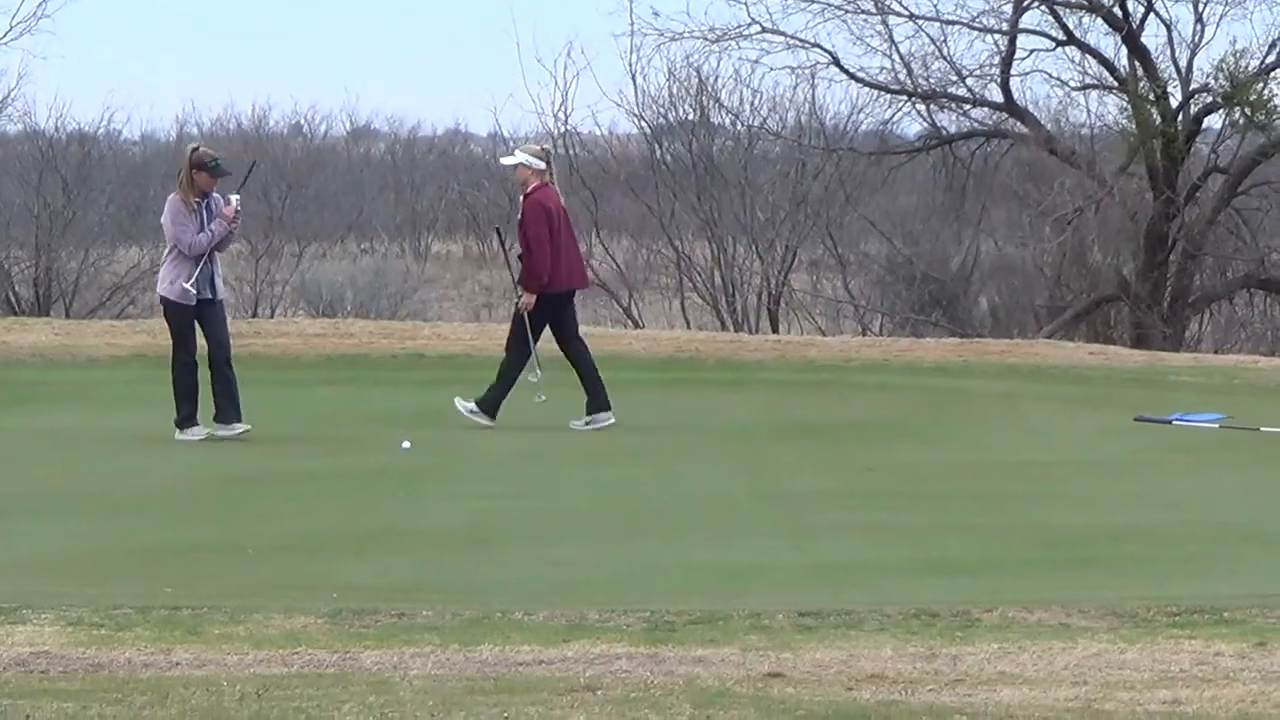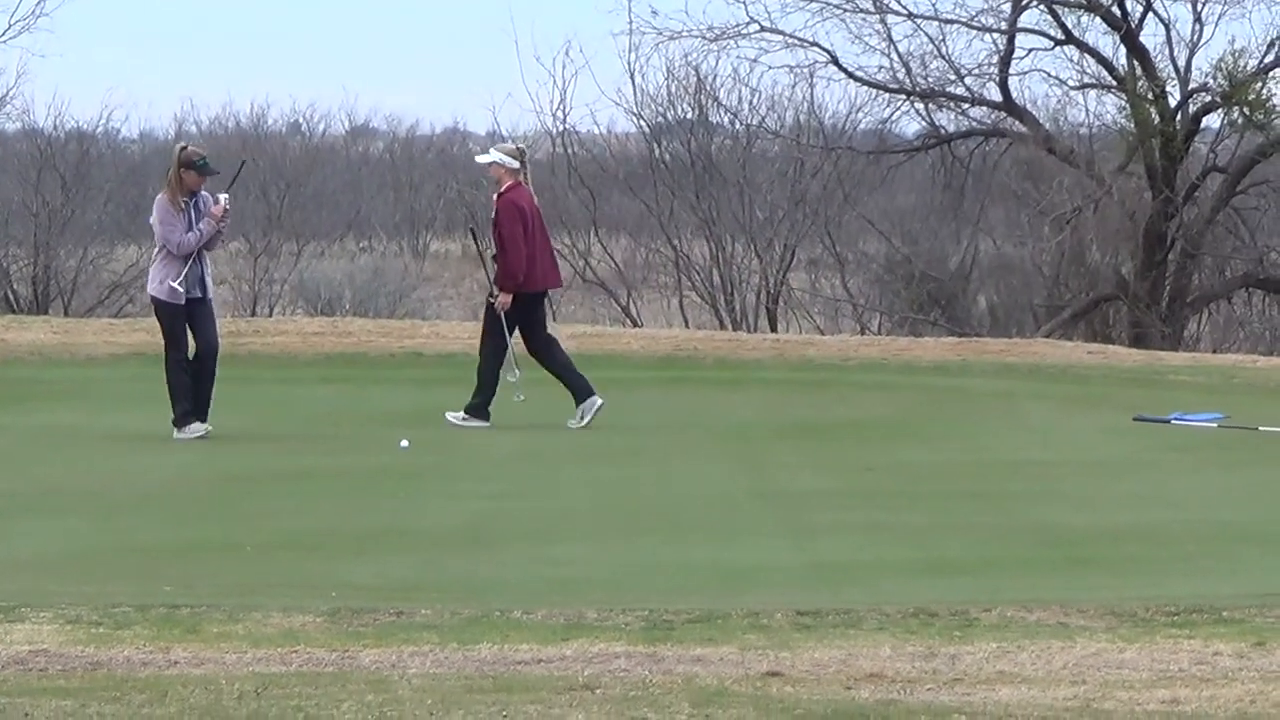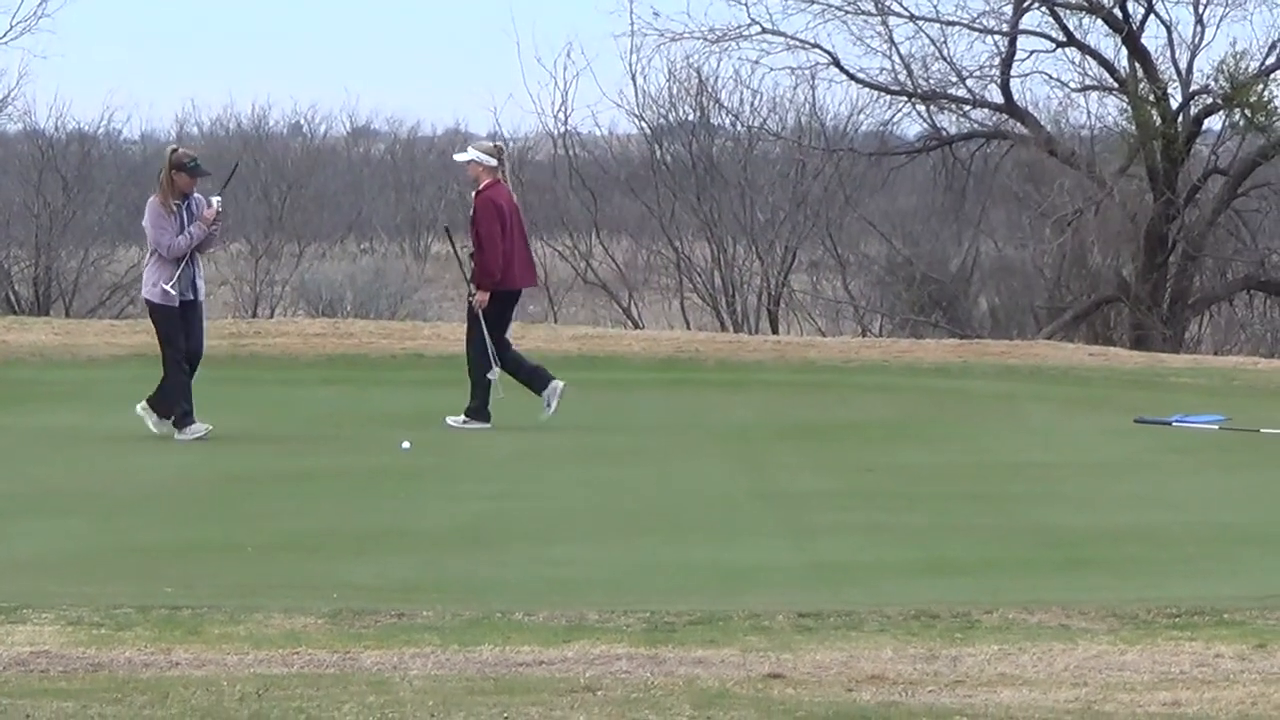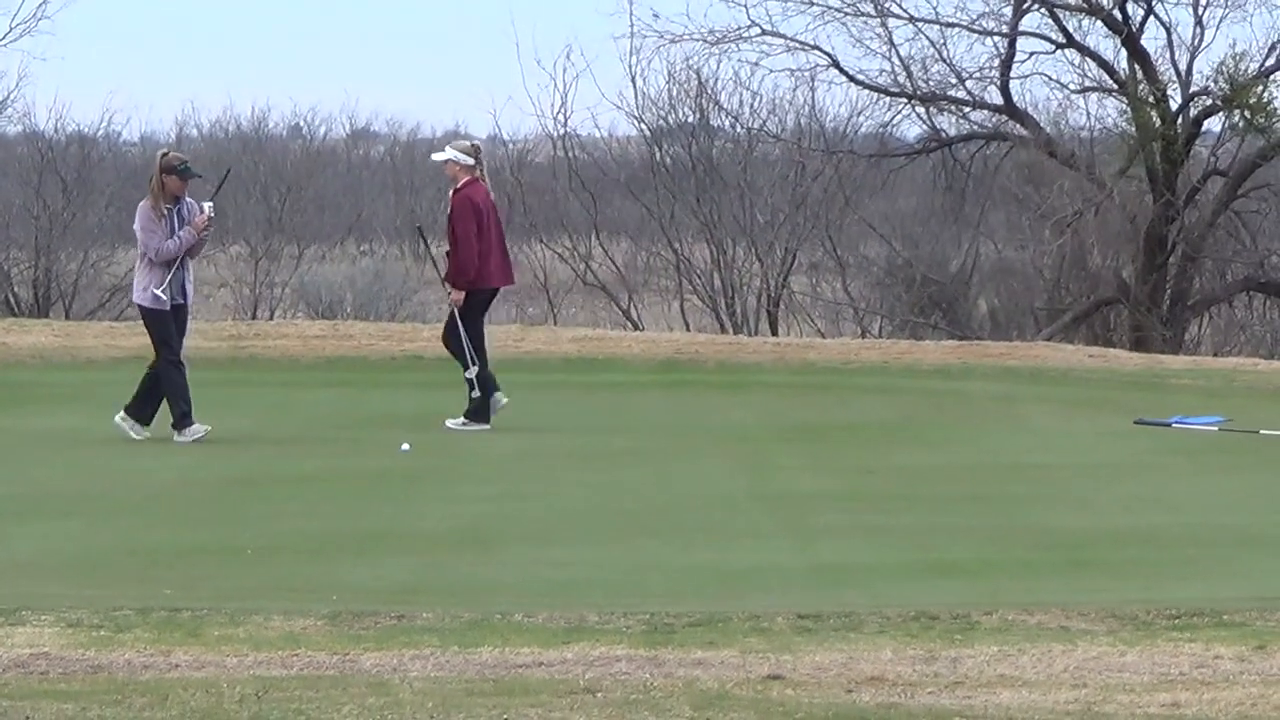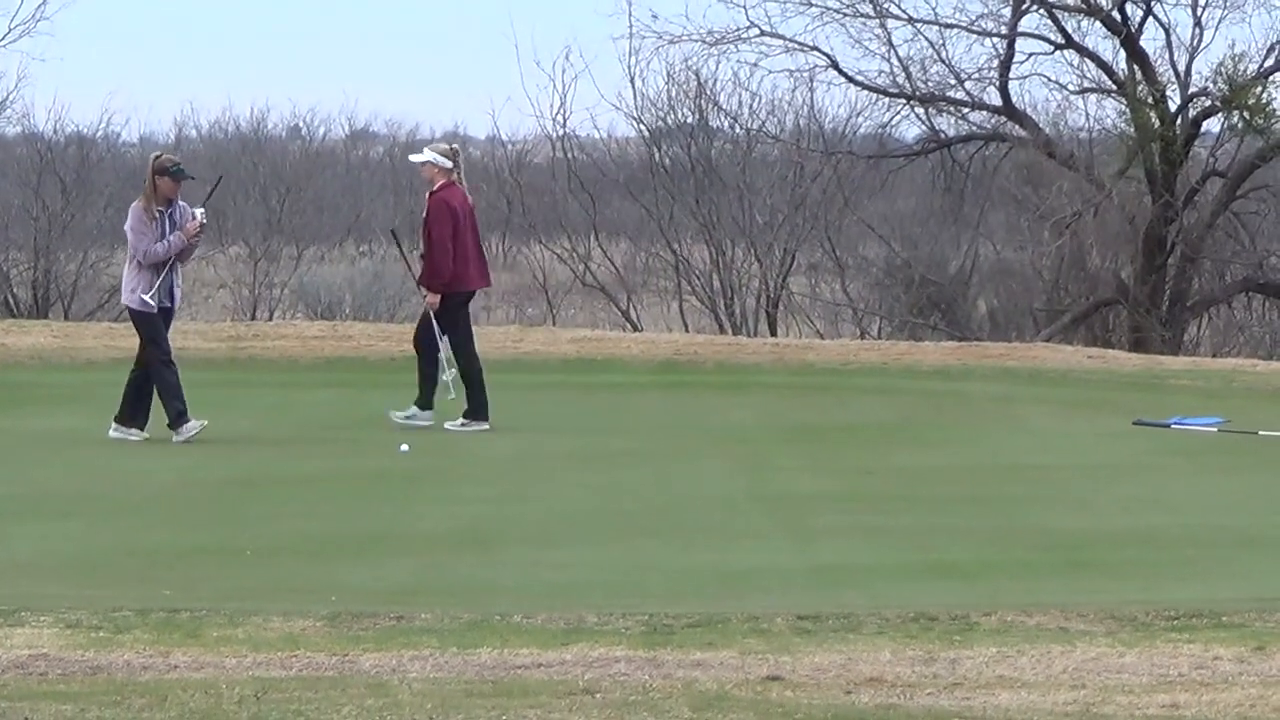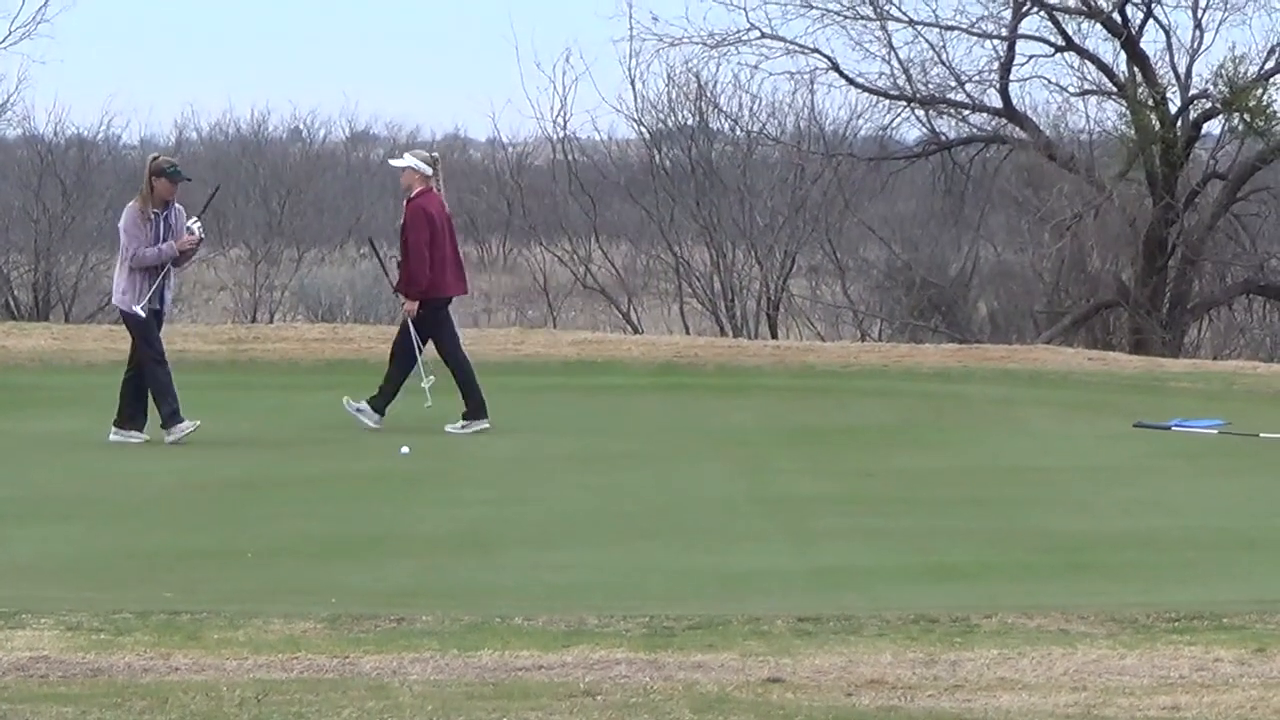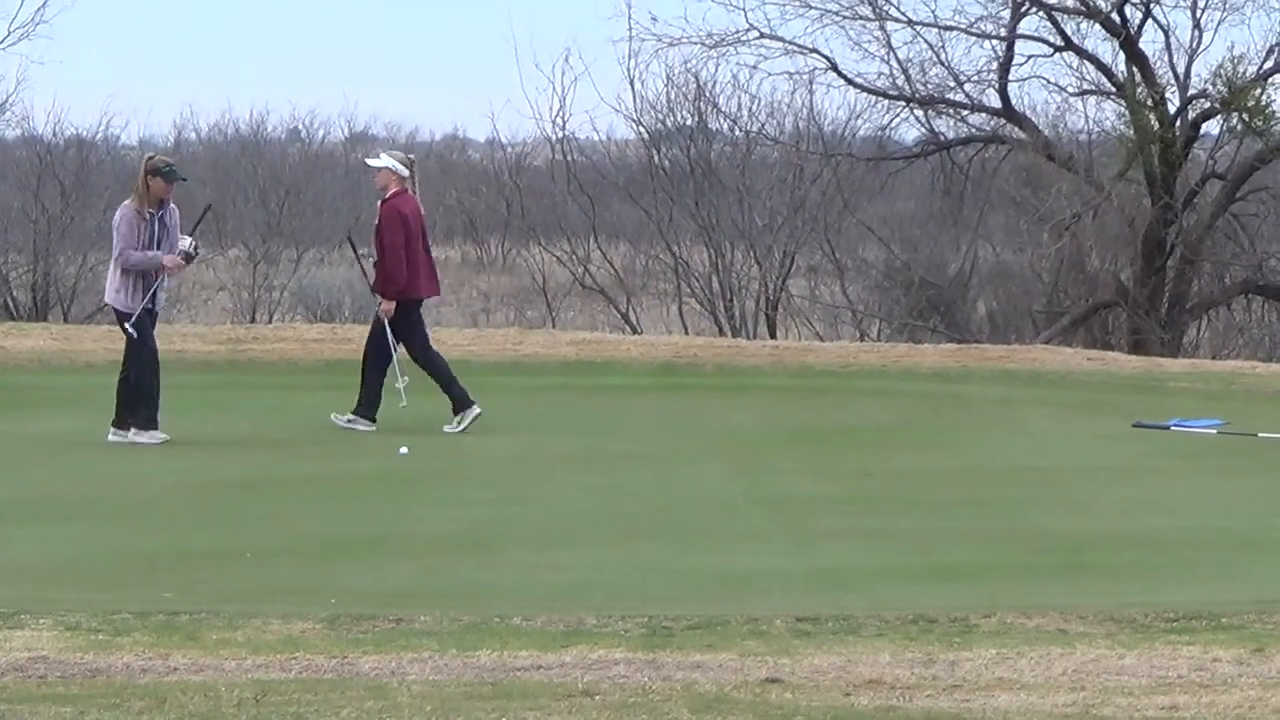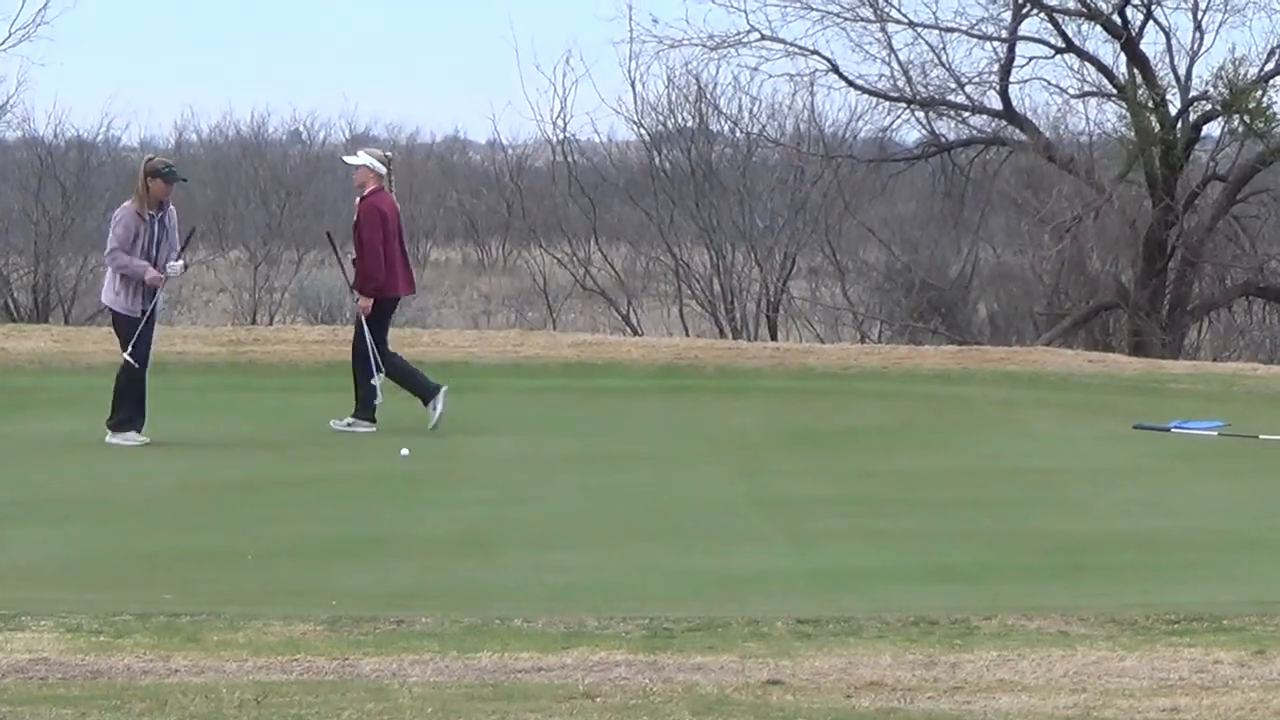
dt=0.1s
person 1, frame 1
left shoulder: (215, 201)
right shoulder: (176, 204)
left elbow: (220, 245)
right elbow: (192, 246)
left wrist: (232, 224)
right wrist: (221, 222)
left hip: (210, 288)
right hip: (180, 289)
left knee: (221, 350)
right knee: (185, 356)
left ankle: (228, 418)
right ankle: (186, 424)
person 1, frame 2
left shoulder: (205, 200)
right shoulder: (165, 203)
left elbow: (209, 244)
right elbow: (179, 245)
left wrist: (220, 223)
right wrist: (210, 222)
left hip: (199, 287)
right hip: (169, 288)
left knee: (209, 348)
right knee: (178, 354)
left ankle: (194, 413)
right ankle: (184, 422)
person 1, frame 3
left shoulder: (198, 202)
right shoulder: (157, 206)
left elbow: (202, 247)
right elbow: (170, 248)
left wrist: (212, 226)
right wrist: (201, 226)
left hip: (191, 289)
right hip: (163, 291)
left knee: (194, 351)
right knee: (175, 356)
left ankle: (155, 406)
right ankle: (184, 422)
person 1, frame 4
left shoulder: (189, 207)
right shoulder: (148, 209)
left elbow: (192, 251)
right elbow: (158, 252)
left wrist: (203, 233)
right wrist: (191, 232)
left hip: (179, 293)
right hip: (153, 294)
left knee: (165, 357)
right knee: (170, 358)
left ankle: (133, 415)
right ankle: (184, 424)
person 1, frame 5
left shoulder: (182, 210)
right shoulder: (139, 211)
left elbow: (183, 256)
right elbow: (147, 254)
left wrist: (194, 238)
right wrist: (181, 236)
left hip: (167, 295)
right hip: (142, 296)
left knee: (148, 359)
right knee: (161, 357)
left ankle: (125, 422)
right ankle: (179, 422)
person 1, frame 6
left shoulder: (177, 212)
right shoulder: (134, 212)
left elbow: (177, 254)
right elbow: (136, 256)
left wrist: (189, 247)
right wrist: (174, 247)
left hip: (158, 296)
right hip: (134, 296)
left knee: (141, 360)
right knee: (154, 357)
left ankle: (124, 426)
right ankle: (172, 423)
person 1, frame 7
left shoulder: (171, 212)
right shoulder: (129, 211)
left elbow: (169, 252)
right elbow: (123, 256)
left wrist: (179, 255)
right wrist: (161, 258)
left hip: (150, 295)
right hip: (127, 295)
left knee: (136, 359)
right knee: (146, 355)
left ankle: (123, 426)
right ankle: (143, 425)
person 1, frame 8
left shoulder: (169, 213)
right shoulder: (128, 213)
left elbow: (170, 250)
right elbow: (113, 254)
left wrist: (175, 265)
right wrist: (145, 271)
left hip: (148, 298)
right hip: (124, 297)
left knee: (139, 359)
right knee: (135, 360)
left ankle: (128, 426)
right ankle: (119, 428)
person 2, frame 1
left shoulder: (534, 202)
right shoulder: (550, 195)
left elbow: (538, 249)
left wrist: (531, 289)
left hip: (547, 285)
right hip: (563, 282)
left knee: (518, 346)
right knee: (572, 345)
left ankle: (488, 408)
right ankle: (600, 409)
person 2, frame 2
left shoulder: (508, 201)
right shoulder: (523, 195)
left elbow: (513, 249)
left wrist: (506, 289)
left hip: (520, 285)
right hip: (535, 281)
left knee: (493, 345)
right knee: (540, 344)
left ankle: (477, 413)
right ankle: (585, 396)
person 2, frame 3
left shoulder: (486, 199)
right shoulder: (502, 193)
left elbow: (491, 247)
left wrist: (484, 286)
left hip: (497, 284)
right hip: (511, 280)
left knee: (480, 346)
right knee: (495, 345)
left ankle: (477, 414)
right ankle: (547, 384)
person 2, frame 4
left shoulder: (464, 197)
right shoulder: (480, 192)
left elbow: (467, 245)
left wrist: (460, 285)
left hip: (475, 282)
right hip: (488, 277)
left knee: (467, 344)
right knee: (456, 339)
left ankle: (479, 415)
right ankle: (490, 393)
person 2, frame 5
left shoulder: (440, 200)
right shoulder: (458, 194)
left elbow: (441, 248)
left wrist: (436, 288)
left hip: (452, 284)
right hip: (463, 280)
left knee: (461, 346)
right knee: (426, 341)
left ankle: (477, 415)
right ankle: (424, 407)
person 2, frame 6
left shoulder: (418, 207)
right shoulder: (433, 202)
left elbow: (418, 255)
left wrist: (412, 295)
left hip: (428, 290)
right hip: (437, 286)
left knee: (448, 349)
right knee: (402, 350)
left ankle: (477, 414)
right ankle: (375, 407)
person 2, frame 7
left shoulder: (392, 207)
right shoulder: (408, 202)
left elbow: (394, 255)
left wrist: (389, 296)
left hip: (403, 291)
right hip: (412, 288)
left knee: (420, 351)
right knee: (377, 350)
left ankle: (464, 405)
right ankle: (364, 414)
person 2, frame 8
left shoulder: (371, 205)
right shoulder: (382, 200)
left elbow: (373, 253)
left wrist: (367, 293)
left hip: (380, 290)
right hip: (389, 287)
left knee: (370, 352)
right knee: (368, 351)
left ankle: (429, 391)
right ankle: (363, 415)
